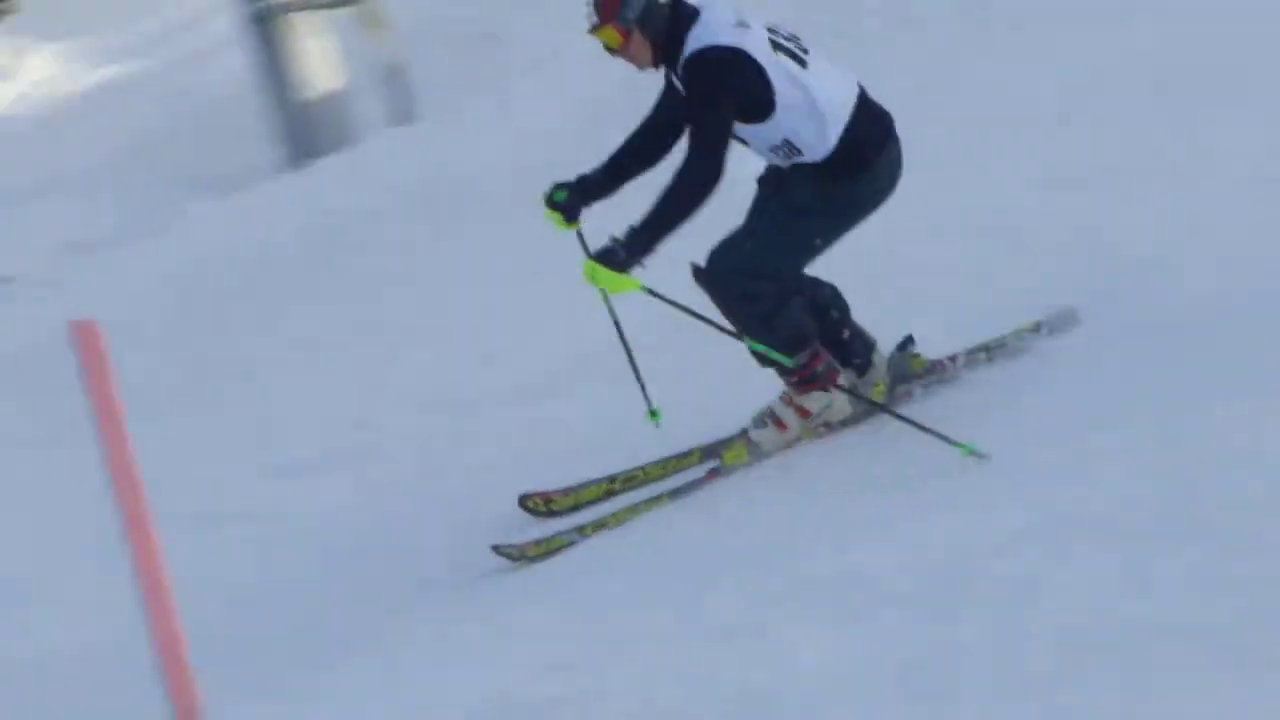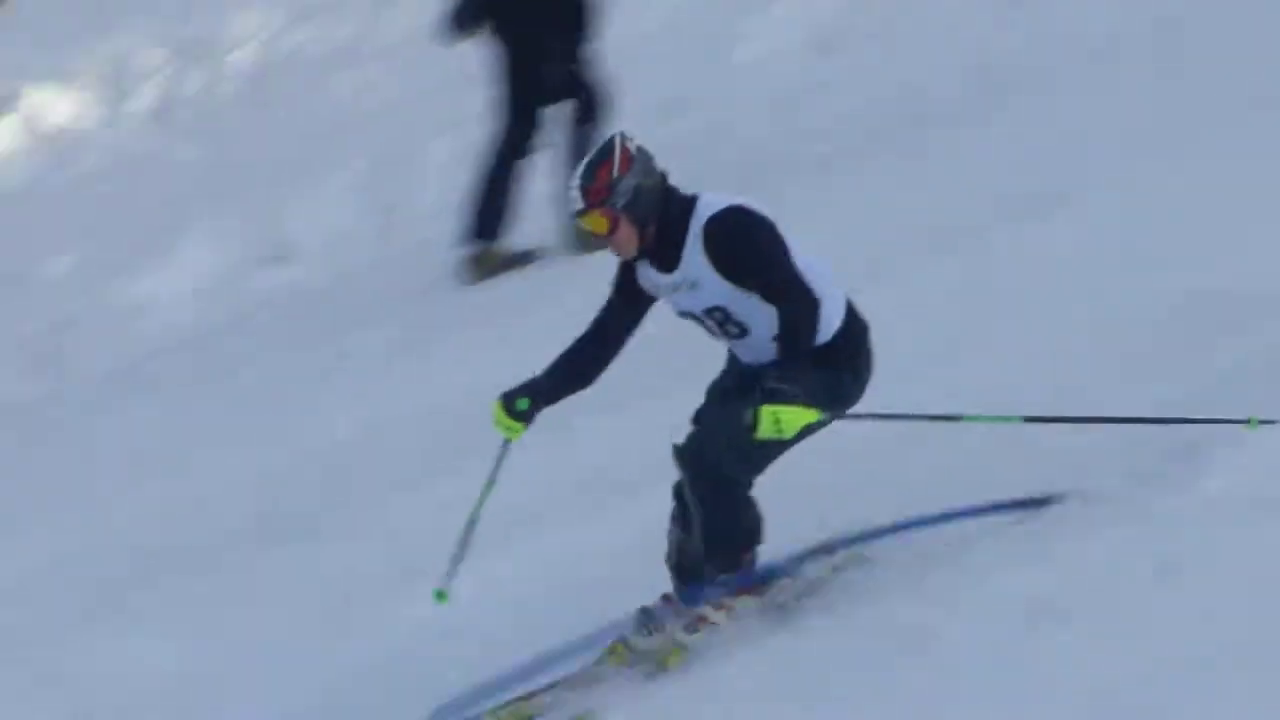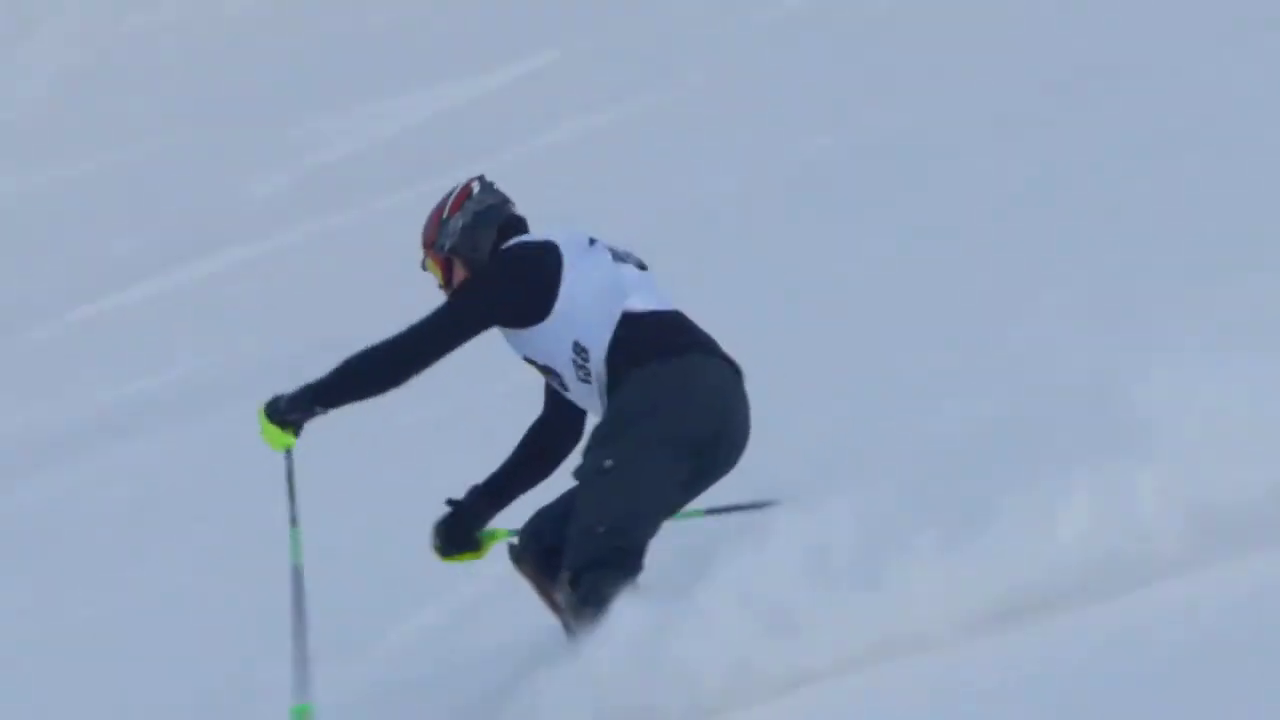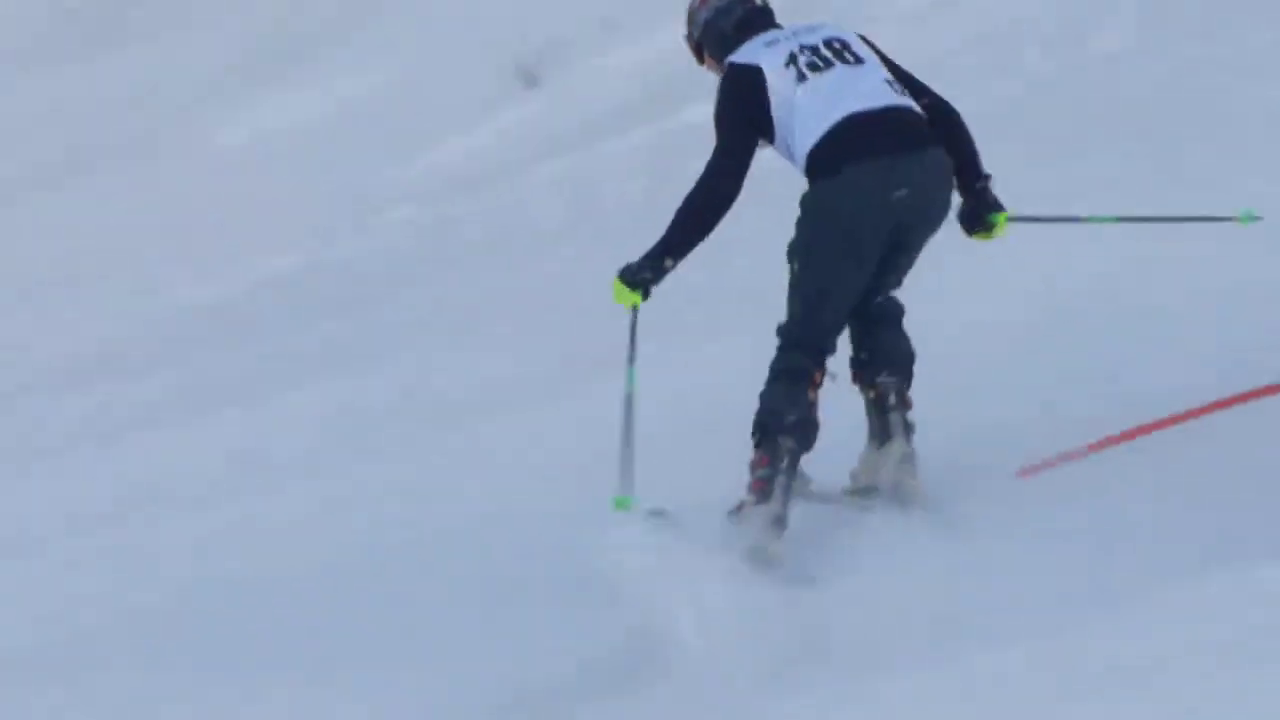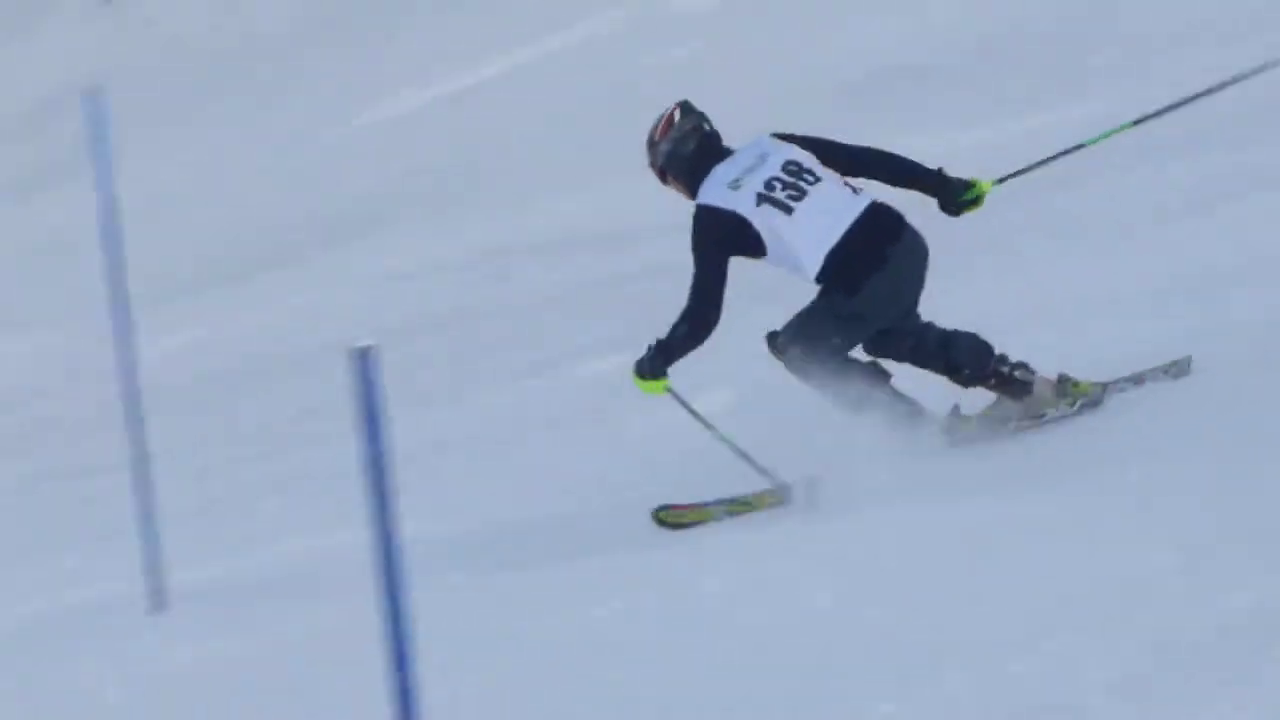
dt=0.7s
person 1, frame 1
left shoulder: (707, 61)
right shoulder: (700, 44)
left elbow: (701, 173)
right elbow: (654, 137)
left wrist: (628, 249)
right wrist: (584, 191)
left hip: (855, 170)
right hip: (814, 159)
left knee: (732, 276)
right knee: (760, 269)
left ankle: (816, 388)
right ankle: (857, 364)
person 1, frame 2
left shoulder: (727, 228)
right shoulder: (646, 262)
left elbow: (801, 306)
right elbow: (603, 339)
left wrist: (788, 391)
right wrist: (536, 395)
left hip: (828, 363)
right hip: (759, 363)
left knee: (712, 457)
right knee: (704, 467)
right ankle: (692, 593)
person 1, frame 3
left shoulder: (517, 267)
left elbow: (414, 347)
right elbow: (557, 429)
left wrist: (306, 400)
right wrist: (477, 506)
left hip: (662, 398)
left knee: (592, 577)
right knee: (543, 549)
person 1, frame 4
left shoulder: (744, 71)
left elbow: (721, 181)
right elbow: (941, 114)
left wrist: (654, 264)
right wrist: (977, 189)
left hip: (850, 188)
right hip: (927, 175)
left knee: (805, 342)
right knee: (869, 305)
left ankle: (768, 489)
right ankle: (889, 451)
person 1, frame 5
left shoulder: (713, 213)
right shoulder: (777, 145)
left elbow: (702, 315)
right elbow: (874, 157)
left wrist: (657, 359)
right wrist: (950, 186)
left hip: (863, 283)
right hip: (908, 243)
left knee: (797, 348)
right knee: (898, 334)
left ankle: (908, 420)
right ankle: (1027, 386)
